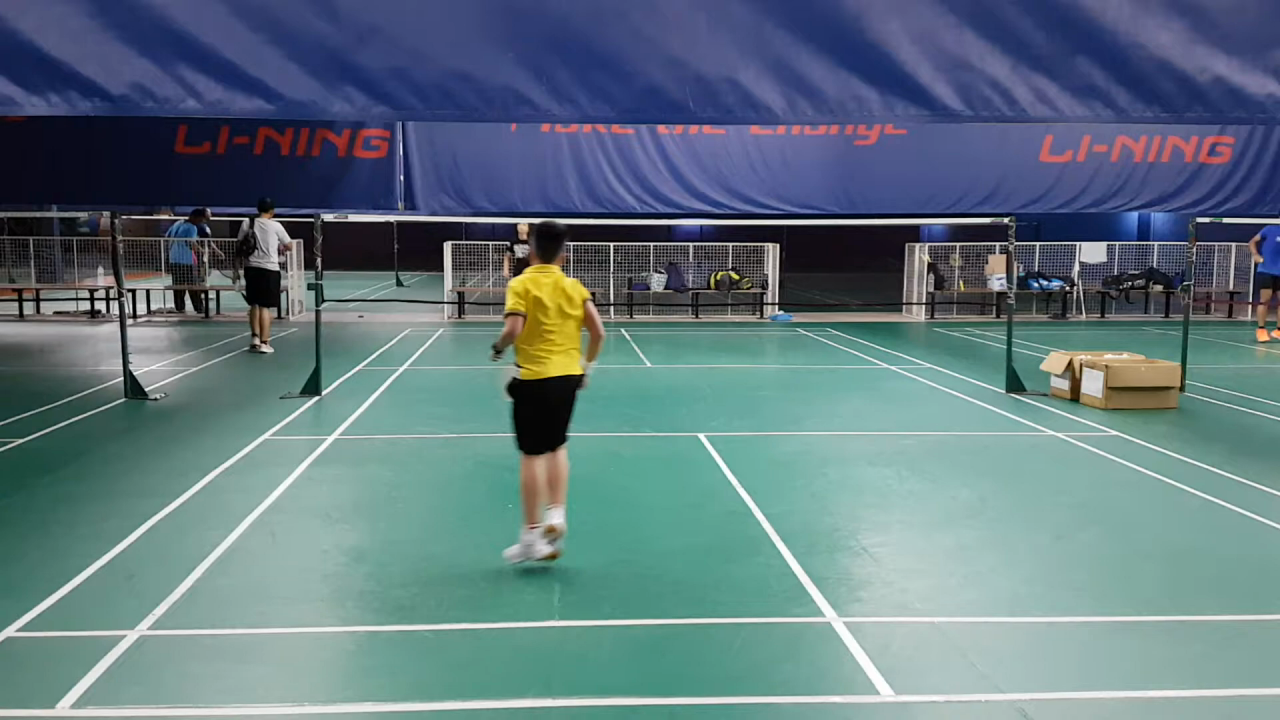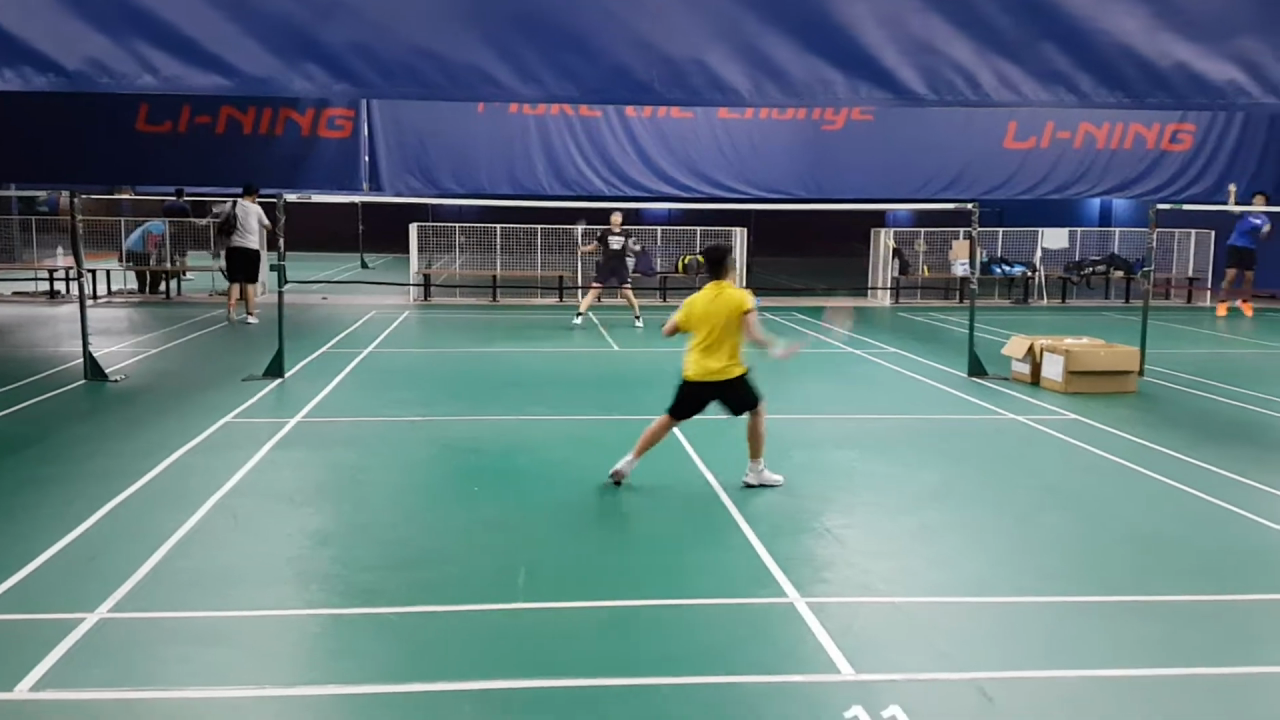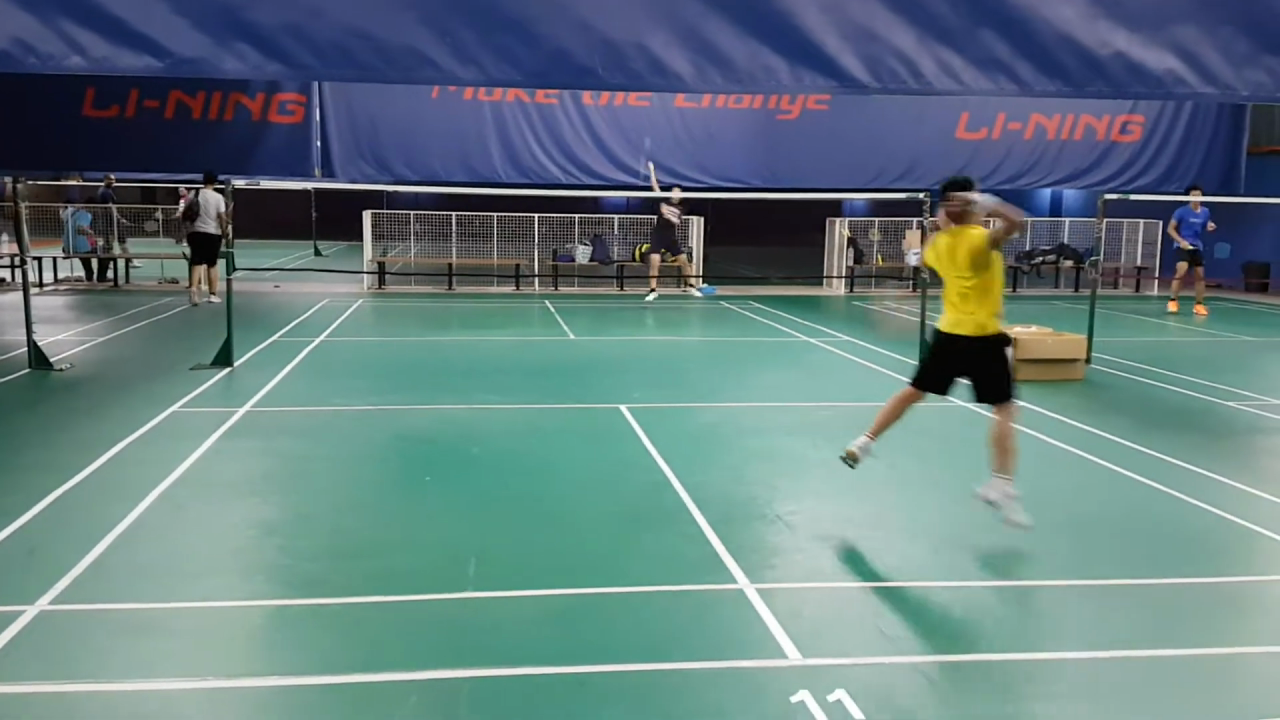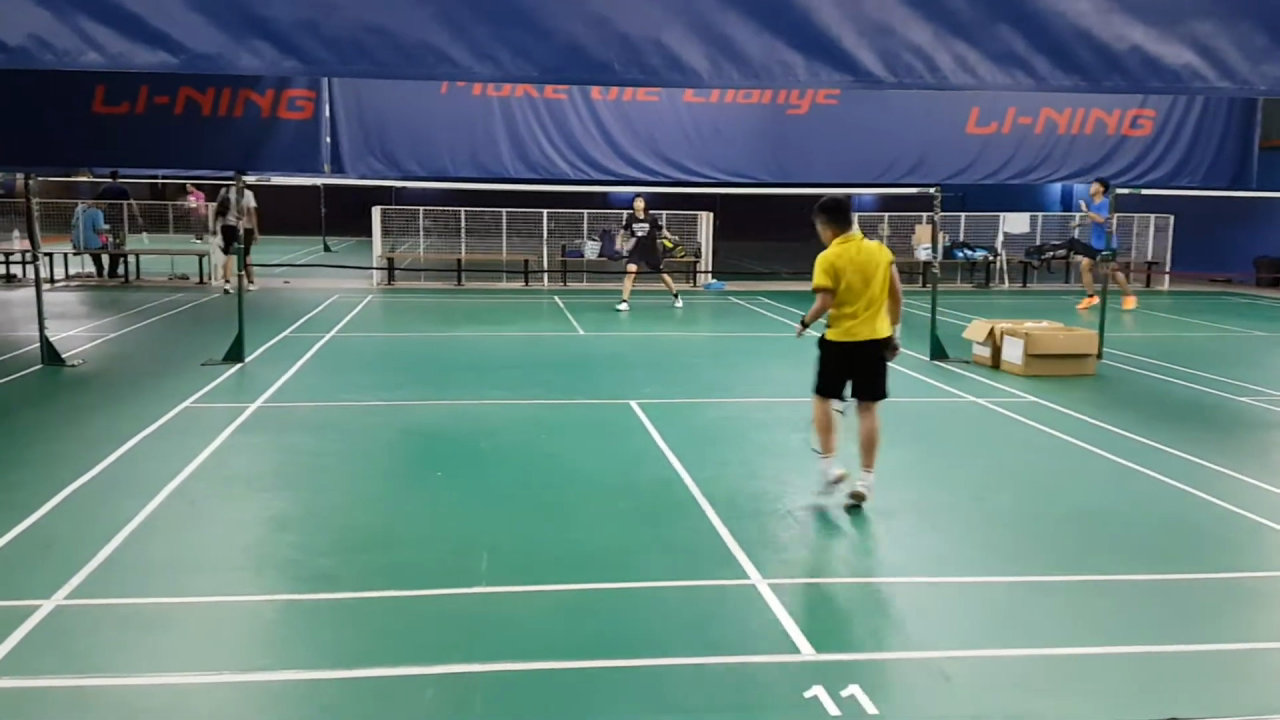
dt=1s
person 1, frame 1
left shoulder: (521, 285)
right shoulder: (574, 287)
left elbow: (513, 330)
right elbow: (598, 333)
left wrist: (498, 348)
right wrist: (586, 367)
left hip: (534, 380)
right hip: (567, 377)
left knee: (532, 455)
right knee: (556, 448)
left ankle: (531, 537)
right ankle: (556, 516)
person 1, frame 2
left shoulder: (694, 301)
right shoulder: (741, 297)
left elbow: (668, 331)
right elbow: (753, 335)
left wrist: (676, 318)
right wrist: (777, 348)
left hip: (694, 375)
right hip: (728, 375)
left knee: (670, 420)
right knee: (756, 411)
left ankle: (628, 463)
right ankle: (756, 470)
person 1, frame 3
left shoulder: (937, 243)
right shoulder: (979, 238)
right elbow: (1013, 223)
left wrist: (949, 218)
right wrist: (985, 203)
left hip: (948, 332)
right hip: (982, 336)
left knee: (913, 392)
right knee: (1004, 410)
left ankle: (862, 444)
right ankle: (1000, 485)
person 1, frame 4
left shoulder: (828, 259)
right shoulder: (880, 250)
left elbow: (823, 304)
right elbow: (896, 293)
left wrist: (805, 322)
right wrist: (891, 330)
left hip: (843, 342)
right hip: (878, 339)
left knee: (823, 400)
right knee: (867, 409)
left ankle: (831, 465)
right ankle: (865, 480)
